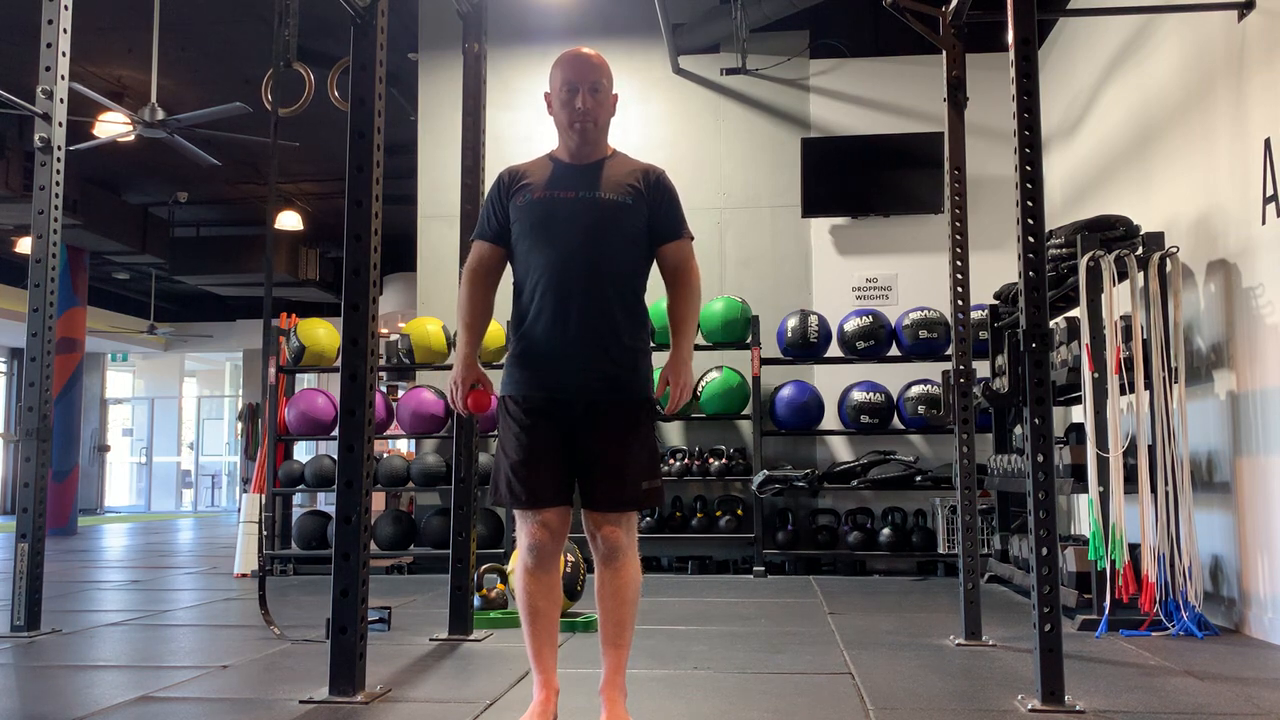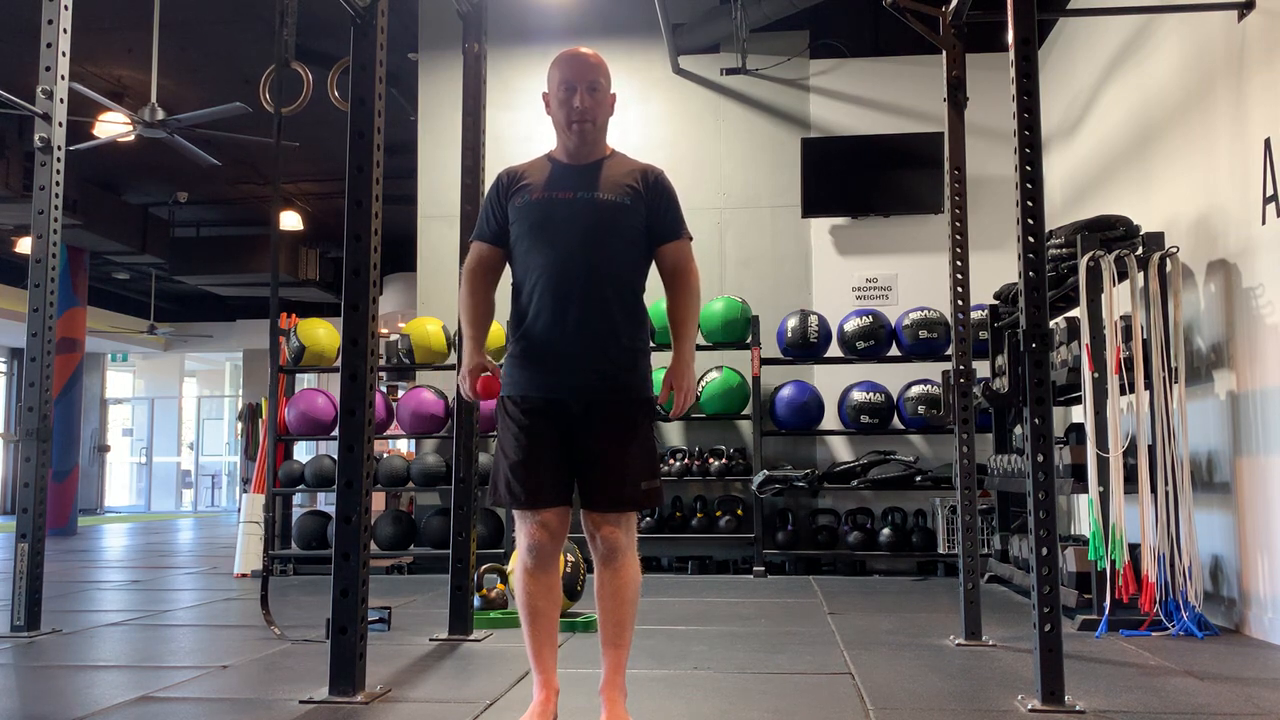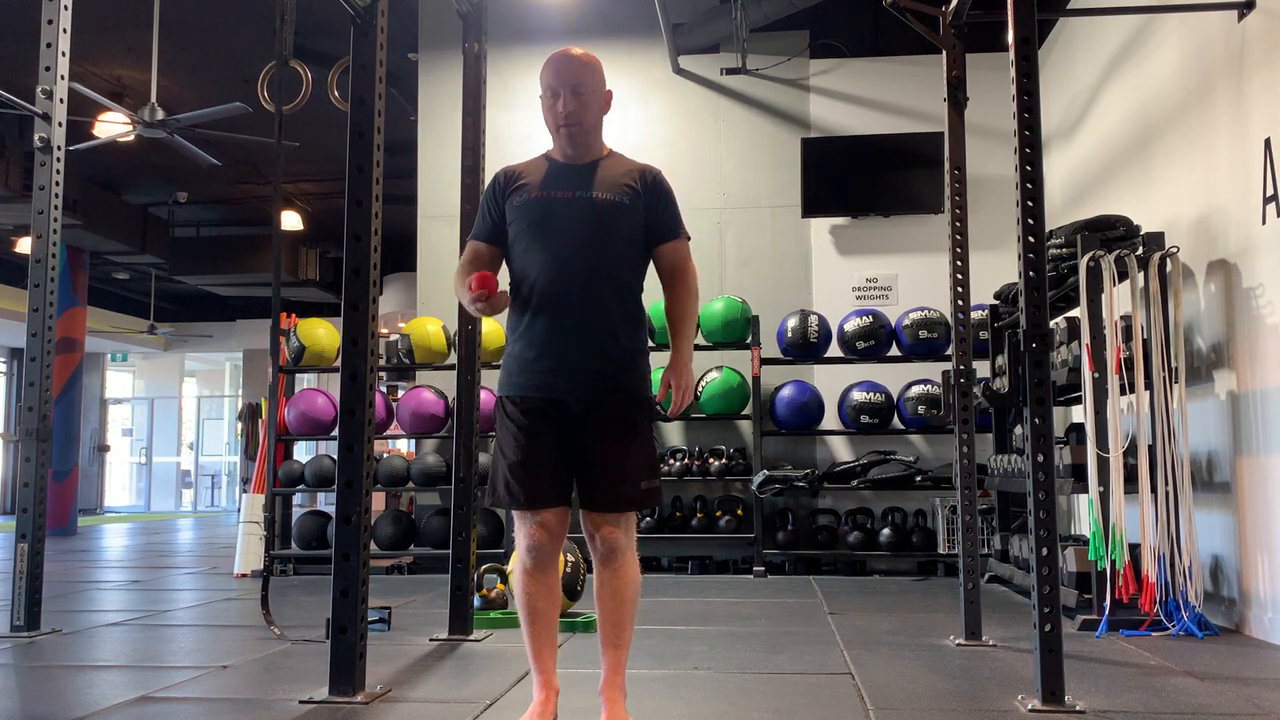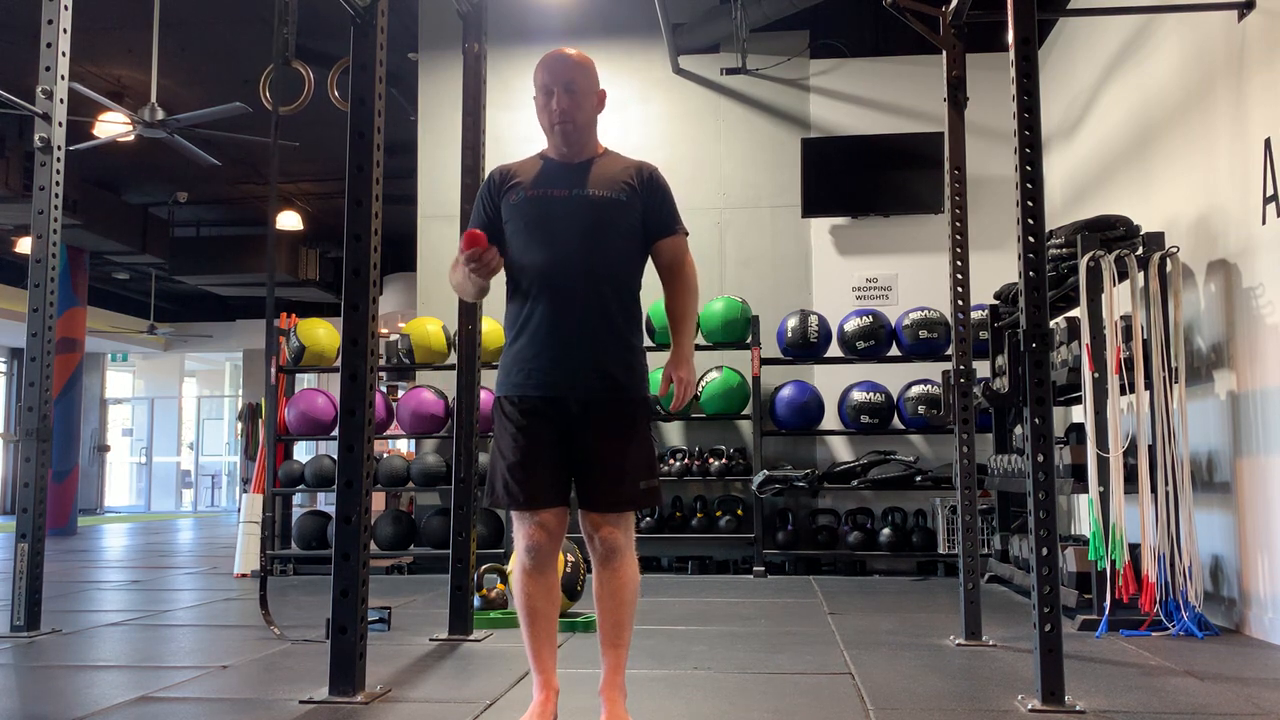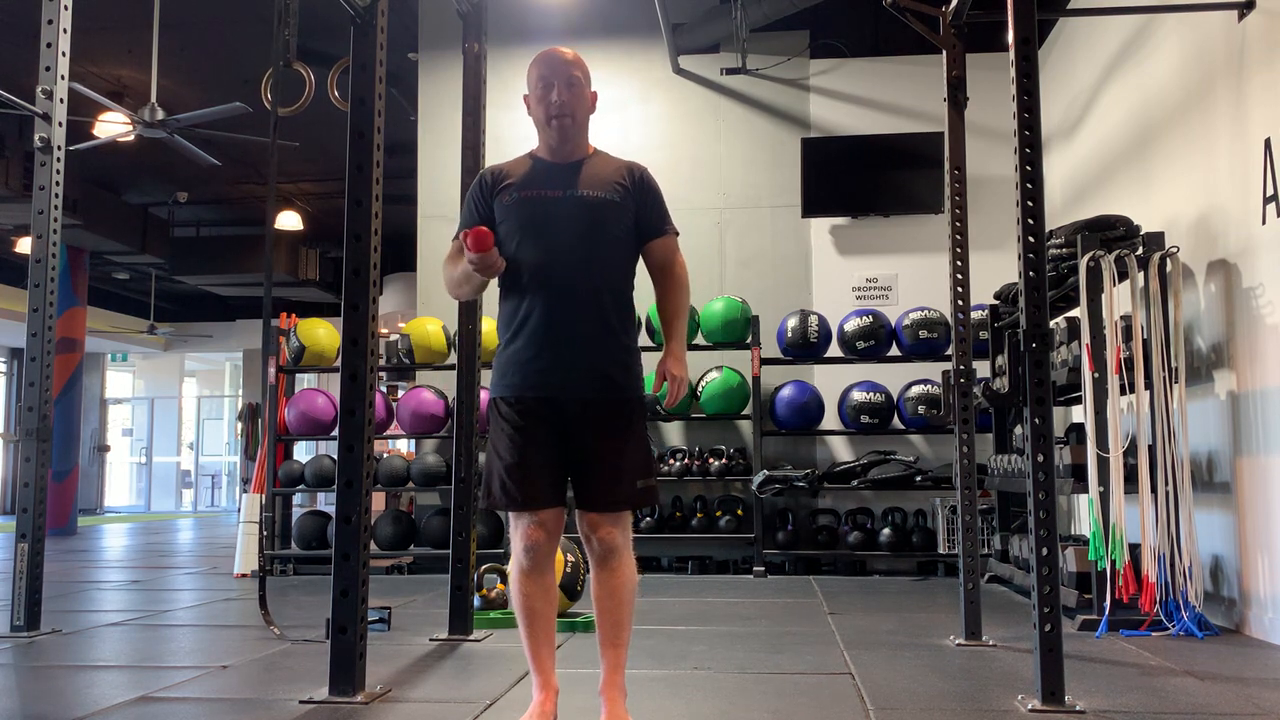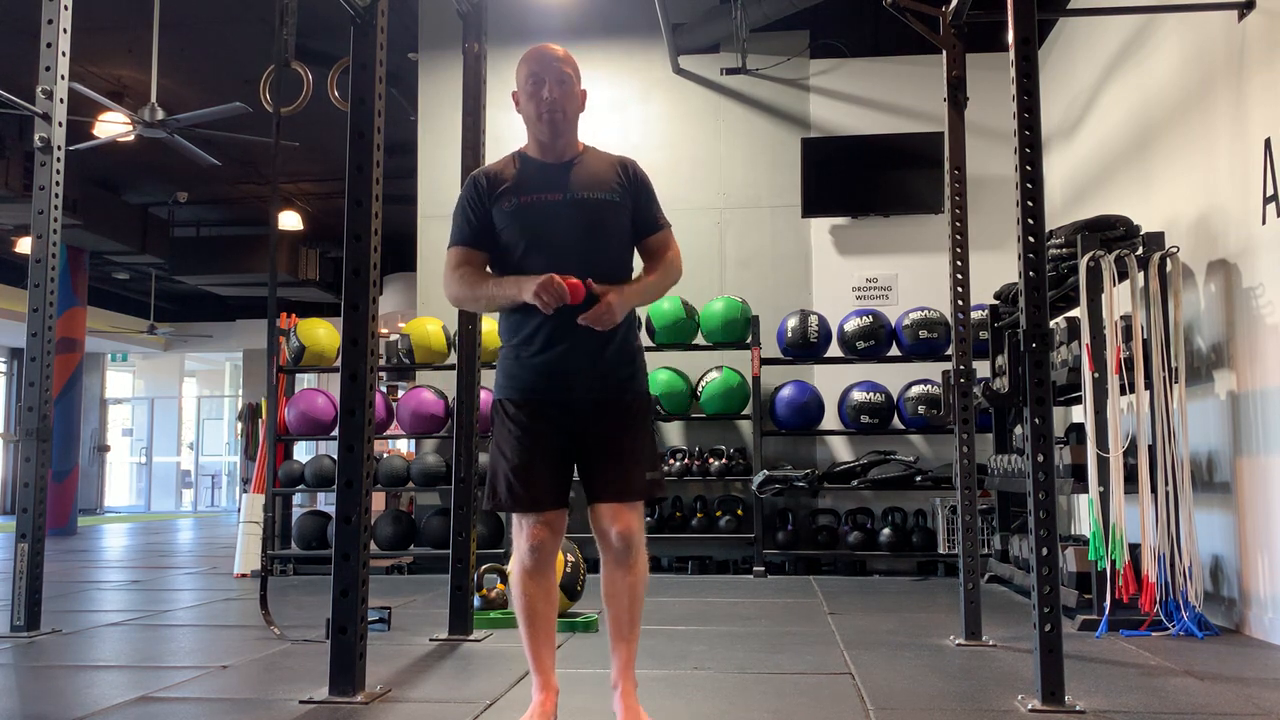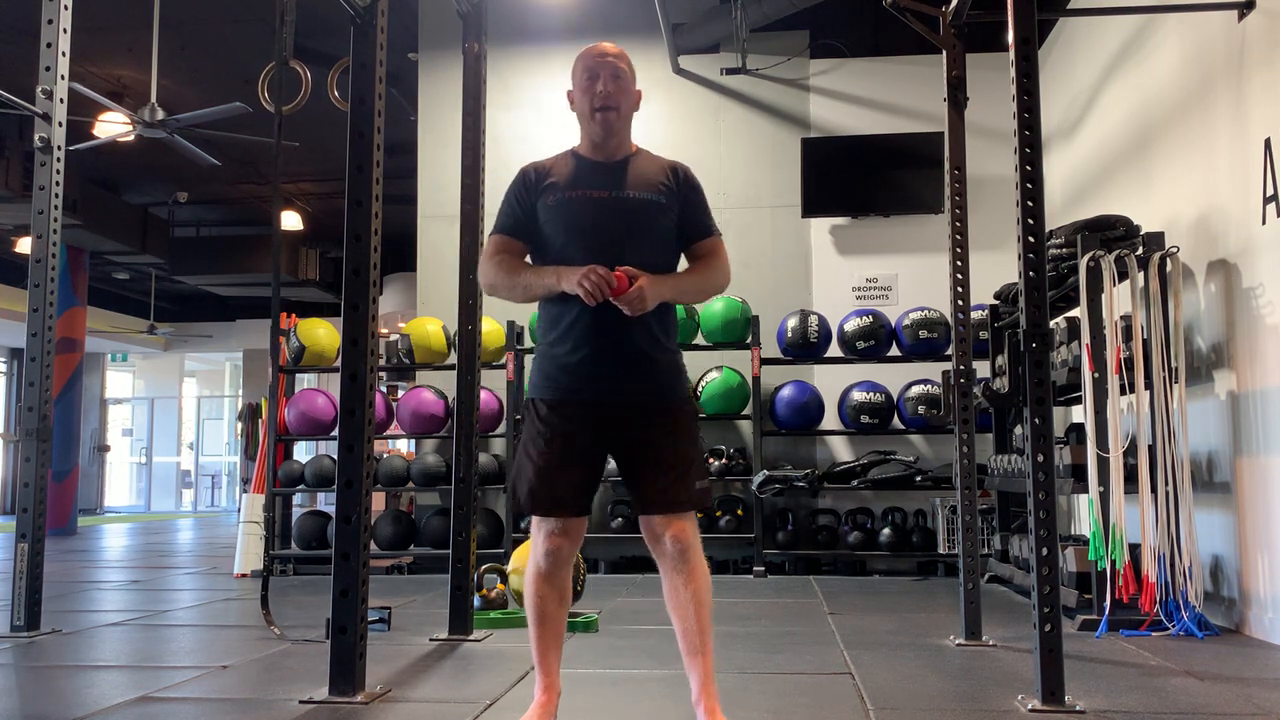
dt=0.4s
person 1, frame 1
left shoulder: (647, 182)
right shoulder: (515, 184)
left elbow: (681, 270)
right elbow: (480, 269)
left wrist: (682, 352)
right wrist: (465, 350)
left hip: (620, 388)
right hip: (532, 387)
left knee: (615, 536)
right knee: (538, 537)
person 1, frame 2
left shoulder: (644, 183)
right shoulder: (513, 184)
left elbow: (680, 272)
right elbow: (478, 271)
left wrist: (684, 355)
right wrist: (472, 345)
left hip: (618, 389)
right hip: (531, 388)
left knee: (613, 536)
right knee: (537, 537)
person 1, frame 3
left shoulder: (642, 182)
right shoulder: (510, 184)
left elbow: (678, 272)
right elbow: (473, 264)
left wrist: (682, 354)
right wrist: (471, 296)
left hip: (616, 388)
right hip: (530, 388)
left knee: (612, 536)
right knee: (535, 538)
person 1, frame 4
left shoulder: (638, 179)
right shoulder: (506, 182)
left elbow: (678, 267)
right elbow: (463, 283)
left wrist: (683, 350)
right wrist: (475, 269)
left hip: (614, 387)
right hip: (528, 387)
left knee: (611, 535)
right knee: (534, 538)
person 1, frame 5
left shoulder: (629, 179)
right shoulder: (496, 183)
left elbow: (669, 267)
right elbow: (455, 280)
left wrist: (675, 347)
right wrist: (475, 268)
left hip: (610, 386)
right hip: (524, 388)
left knee: (609, 536)
right knee: (531, 538)
person 1, frame 6
left shoulder: (622, 174)
right shoulder: (488, 184)
left elbow: (668, 258)
right elbow: (456, 283)
left wrist: (626, 296)
right wrist: (522, 287)
left hip: (615, 385)
right hip: (528, 391)
left knee: (623, 531)
right knee: (534, 539)
person 1, frame 7
left shoulder: (674, 179)
right shoulder: (537, 180)
left elbow: (717, 270)
right elbow: (493, 272)
left wrist: (661, 287)
right wrist: (565, 277)
left hip: (656, 391)
right hip: (562, 391)
left knee: (677, 540)
right knee: (552, 542)
